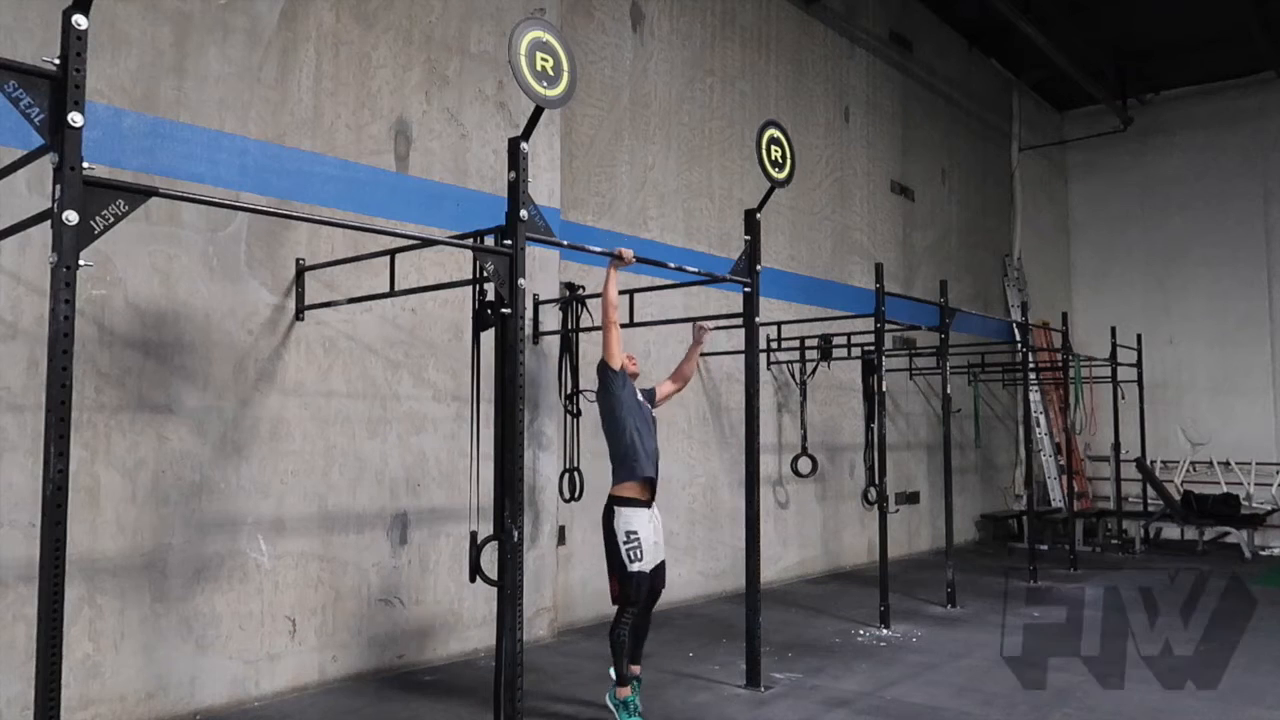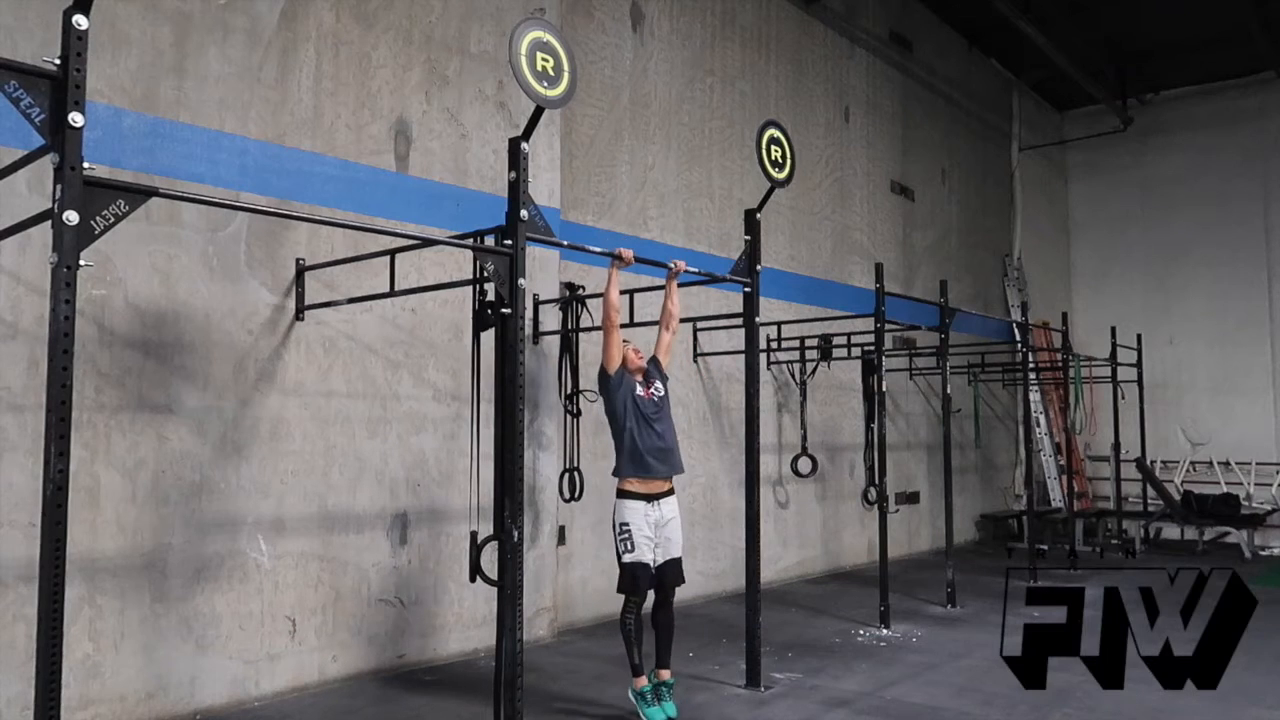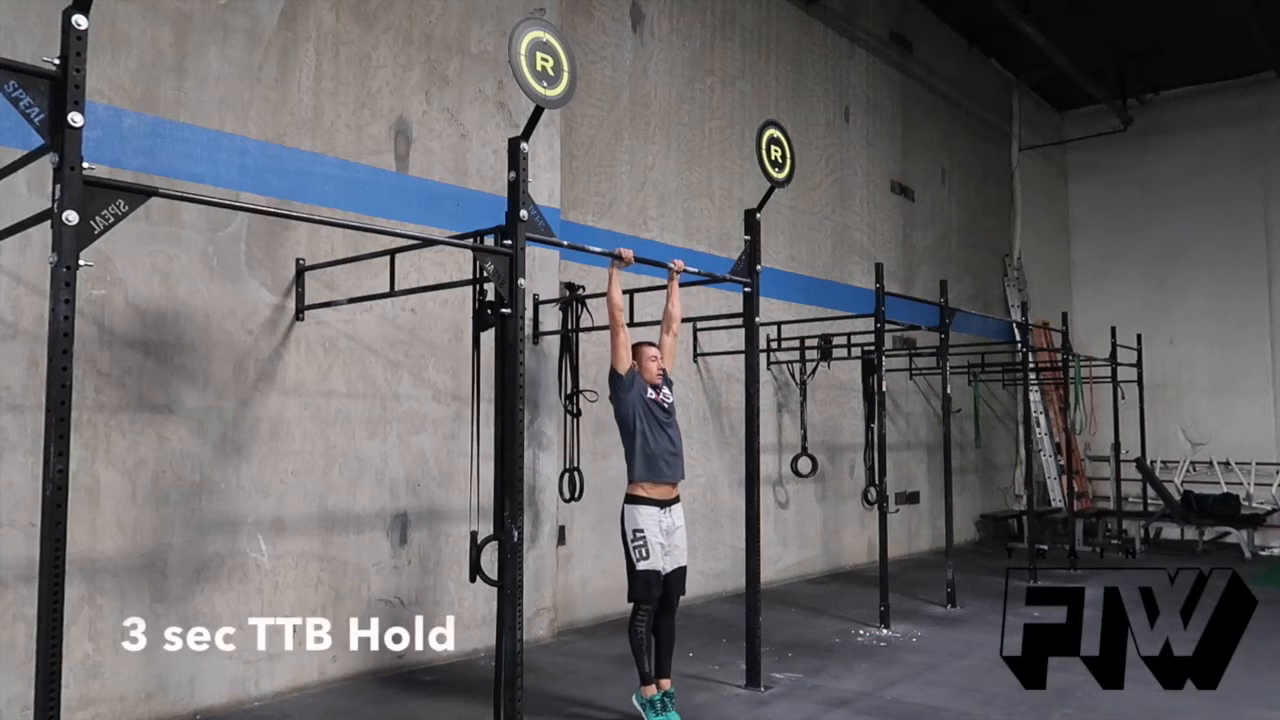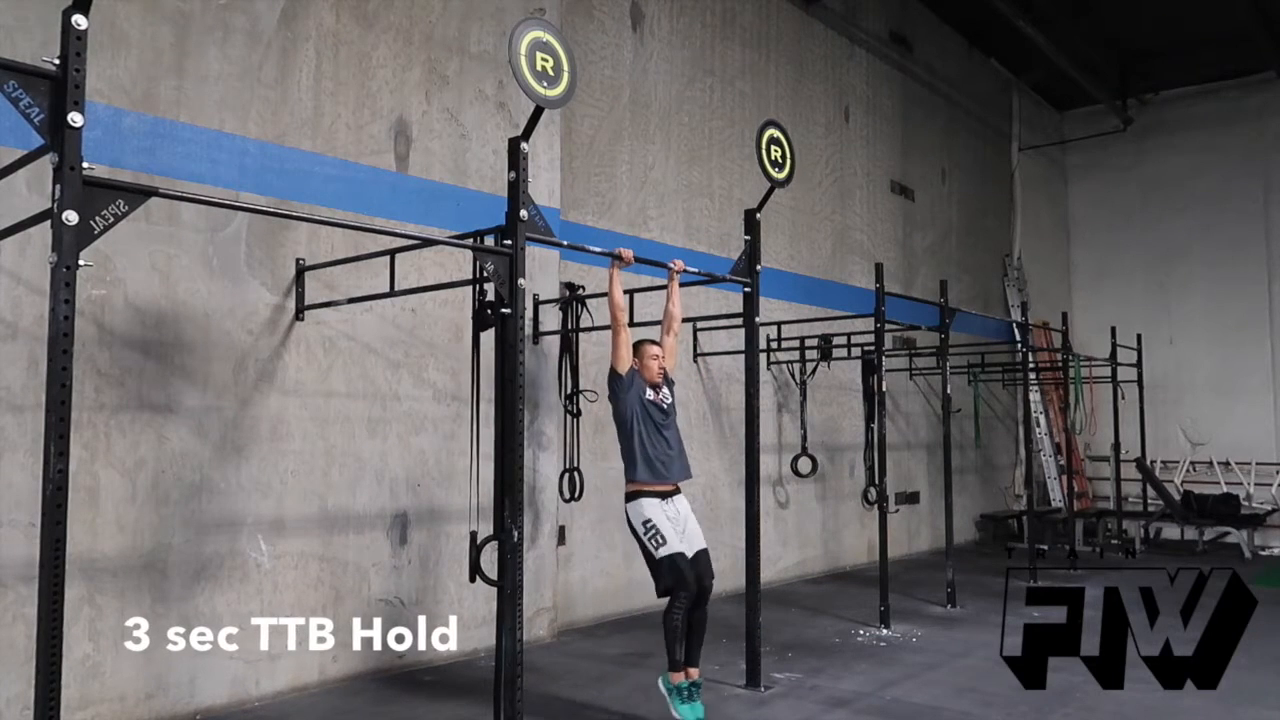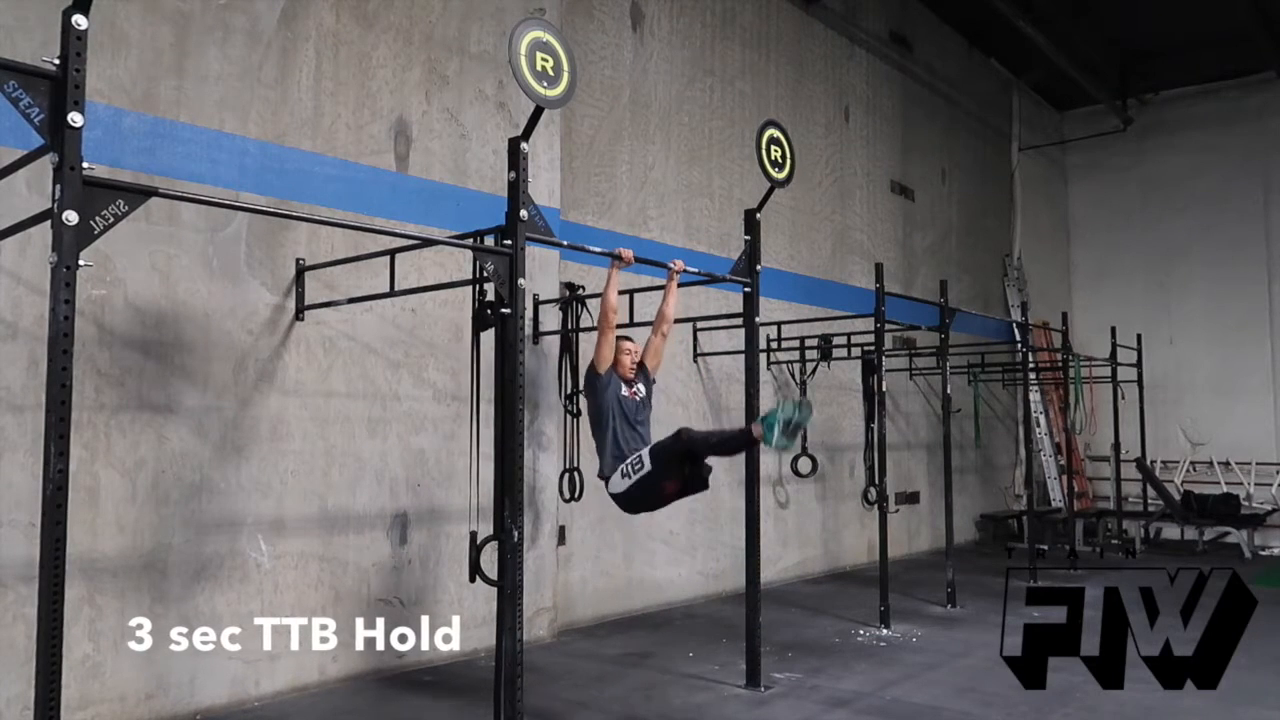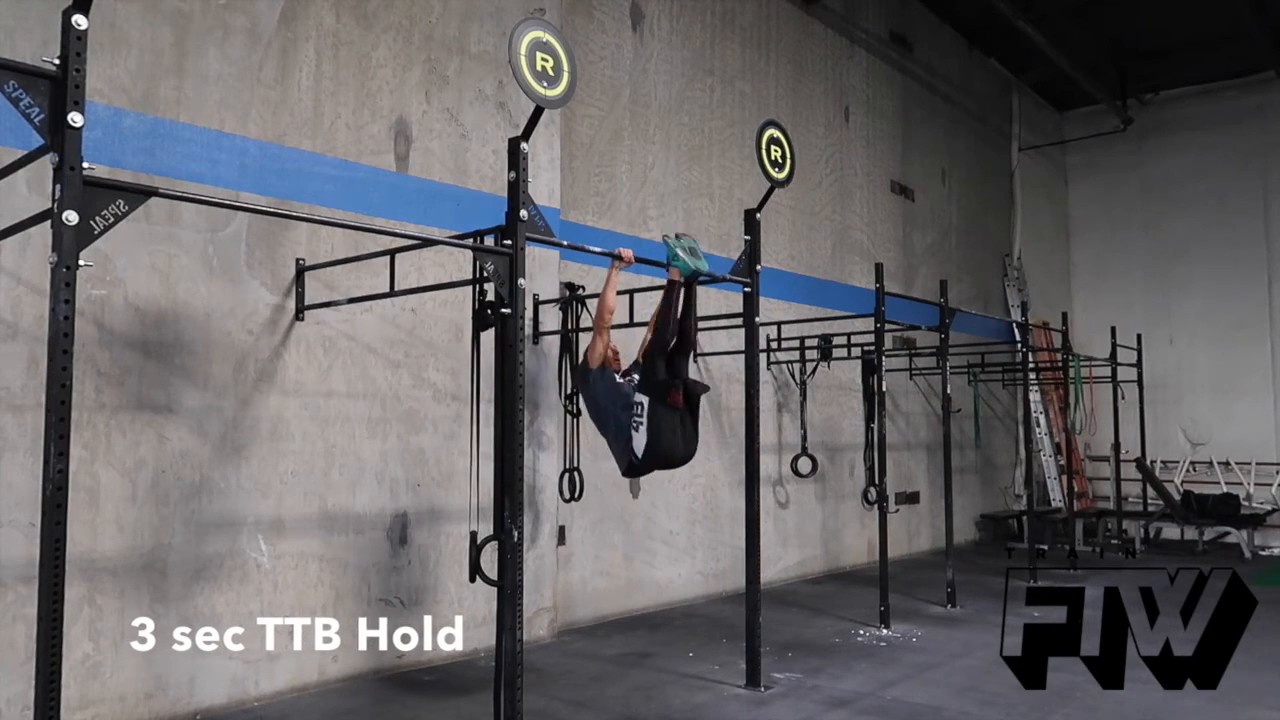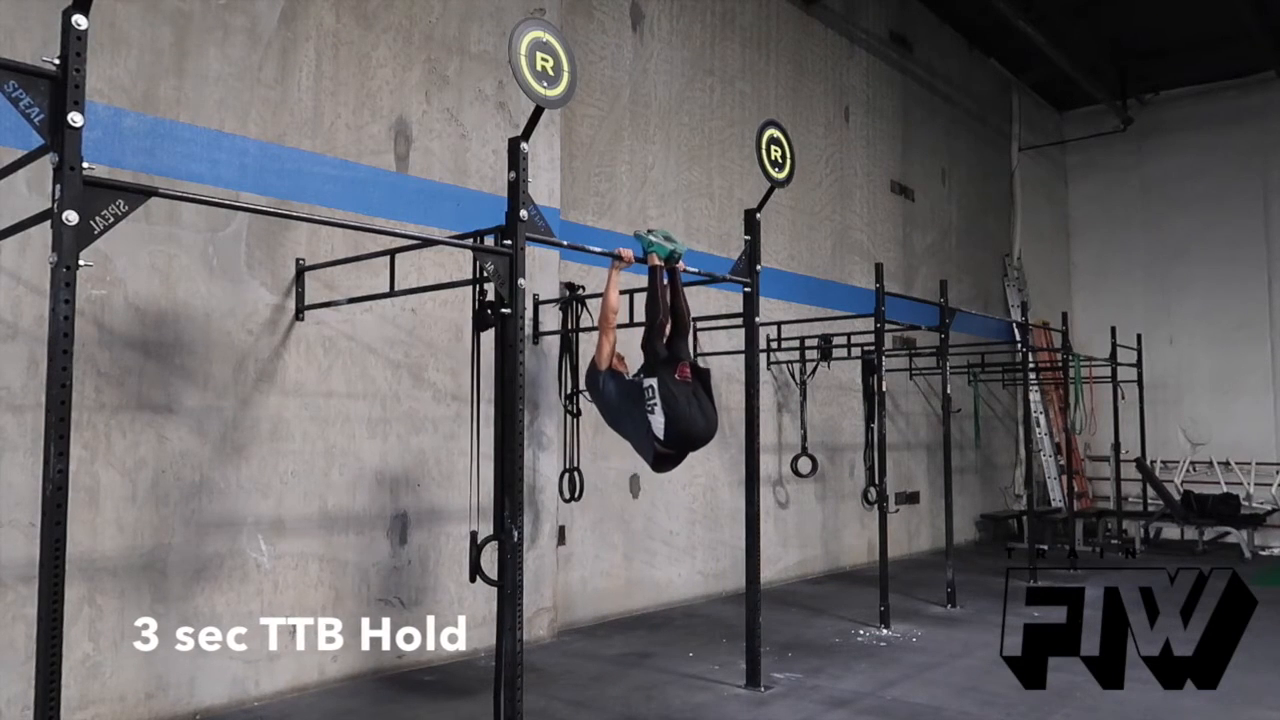
dt=0.5s
person 1, frame 1
left shoulder: (641, 397)
right shoulder: (613, 388)
left elbow: (678, 381)
right elbow: (610, 322)
left wrist: (696, 343)
right wrist: (614, 269)
left hip: (647, 509)
right hip: (626, 510)
left knee: (650, 594)
right knee: (631, 601)
left ankle: (630, 669)
person 1, frame 2
left shoulder: (657, 378)
right shoulder: (616, 384)
left elbow: (669, 326)
right elbow: (611, 322)
left wrist: (673, 281)
right wrist: (615, 270)
left hip: (667, 501)
right hip: (633, 503)
left knee: (666, 592)
right knee: (636, 593)
left ankle: (664, 677)
person 1, frame 3
left shoulder: (664, 387)
right shoulder: (627, 388)
left elbow: (671, 327)
right elbow: (618, 324)
left wrist: (674, 281)
right wrist: (616, 269)
left hip: (673, 508)
right hip: (643, 510)
left knee: (669, 602)
right knee: (646, 601)
person 1, frame 4
left shoulder: (664, 385)
right shoulder: (628, 383)
left elbow: (671, 329)
right elbow: (621, 324)
left wrist: (673, 282)
right wrist: (617, 270)
left hip: (675, 501)
right hip: (645, 505)
left knee: (701, 584)
right knee: (683, 588)
left ankle: (691, 675)
right ankle: (676, 678)
person 1, frame 5
left shoulder: (642, 380)
right shoulder: (602, 383)
left elbow: (661, 330)
right elbow: (608, 324)
left wrist: (672, 279)
right wrist: (615, 270)
left hip: (649, 480)
right hip: (625, 482)
right knee: (684, 441)
right ankle: (760, 431)
person 1, frame 6
left shoulder: (635, 375)
right shoulder: (593, 377)
left elbow: (655, 327)
right elbow: (603, 323)
left wrist: (681, 283)
right wrist: (615, 269)
left hip: (680, 446)
left knee: (682, 346)
right knee: (658, 352)
right ankle: (678, 272)
person 1, frame 7
left shoulder: (643, 379)
right shoulder: (602, 381)
left elbow: (664, 326)
right elbow: (607, 325)
left wrist: (673, 276)
right wrist: (615, 270)
left hip: (700, 426)
